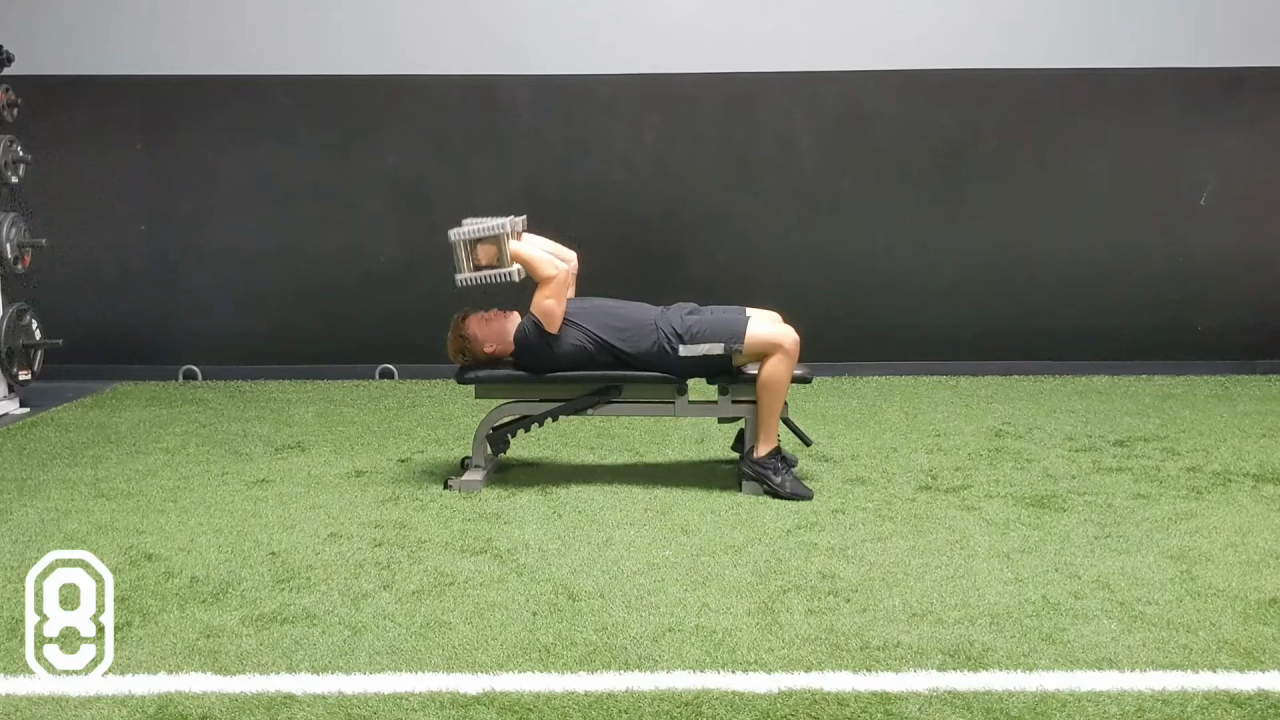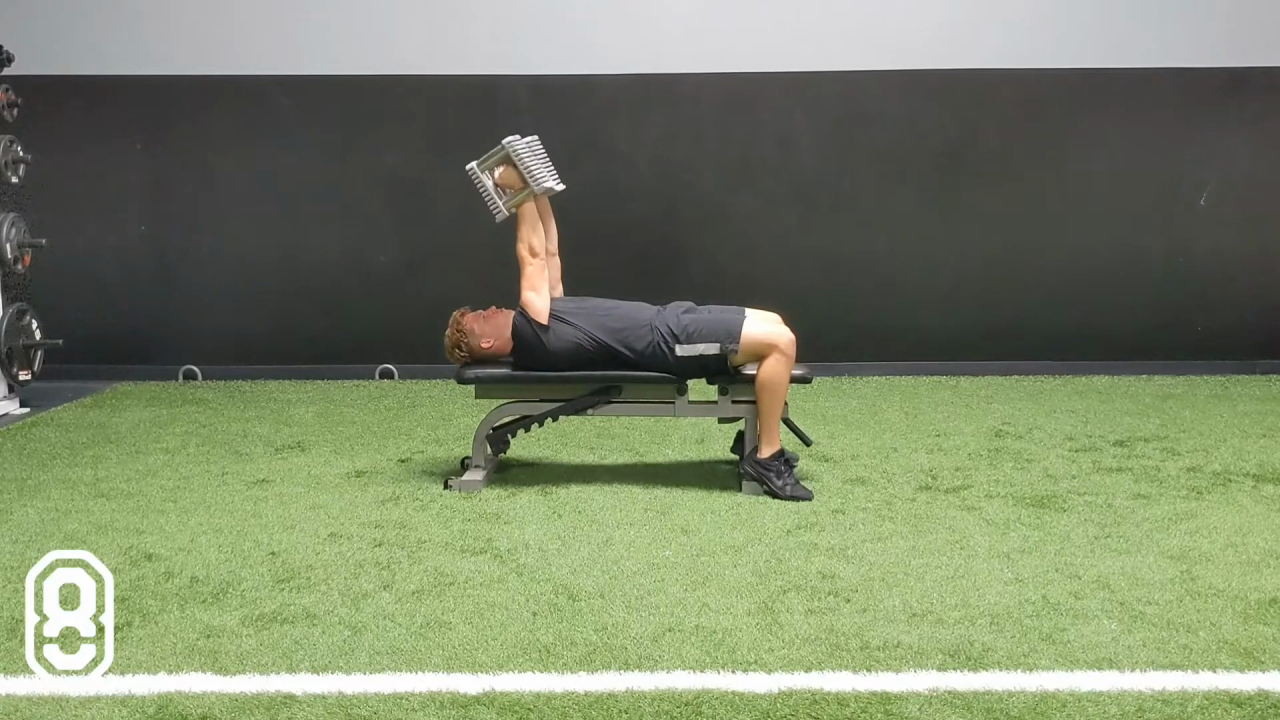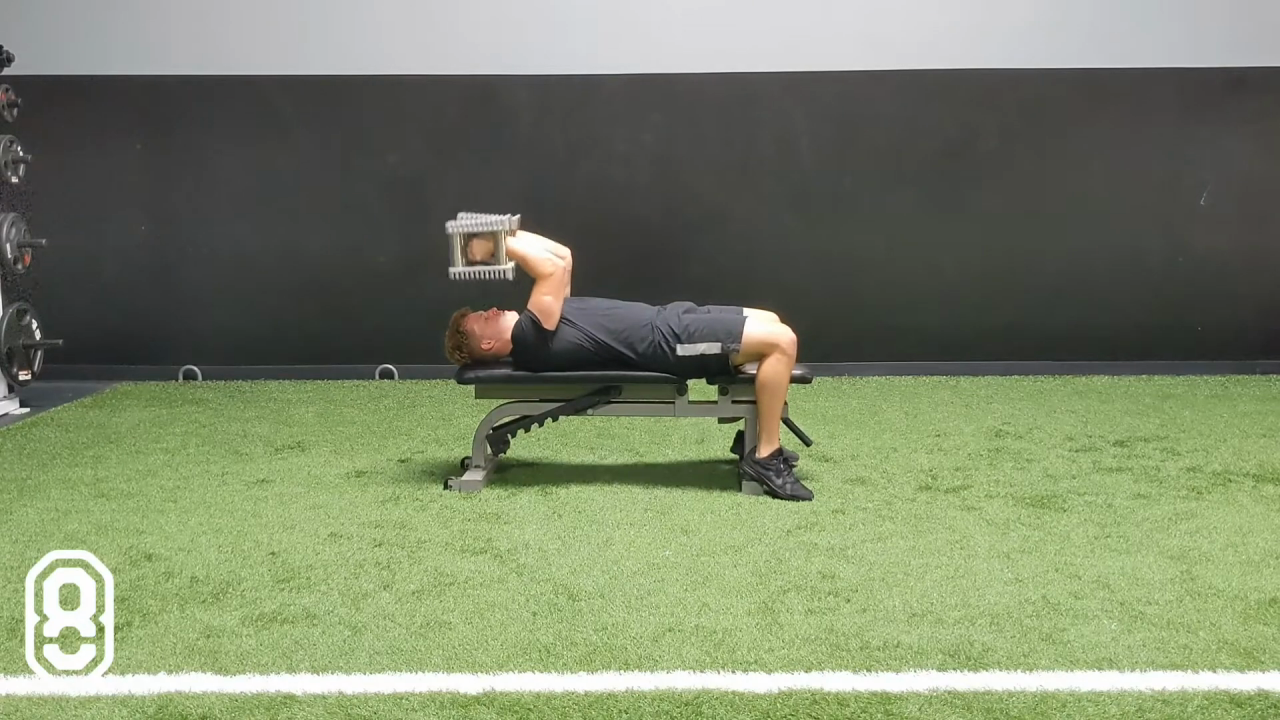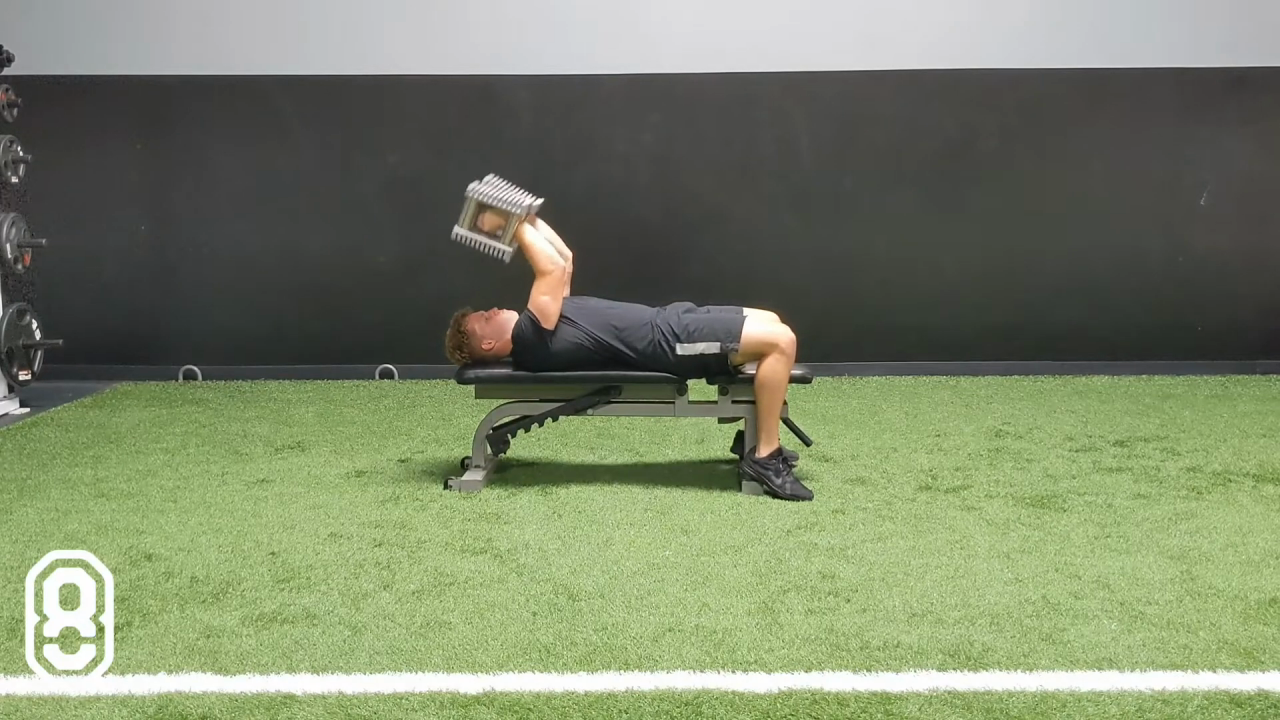
dt=0.7s
person 1, frame 1
left shoulder: (534, 331)
right shoulder: (532, 344)
left elbow: (569, 261)
right elbow: (556, 271)
left wrist: (514, 238)
right wrist: (505, 247)
right hip: (669, 343)
left knee: (773, 324)
right knee: (784, 342)
left ankle: (762, 443)
right ankle: (763, 457)
person 1, frame 2
left shoulder: (538, 323)
right shoulder: (529, 339)
left elbow: (550, 256)
right elbow: (532, 257)
left wrist: (536, 191)
right wrist: (520, 188)
left hip: (666, 322)
right hip: (666, 342)
left knee: (772, 325)
right knee: (780, 342)
left ankle: (763, 435)
right ankle: (766, 457)
person 1, frame 3
left shoulder: (534, 329)
right shoulder: (530, 342)
left elbow: (562, 257)
right elbow: (552, 269)
left wrist: (506, 236)
right wrist: (500, 244)
left hip: (664, 320)
right hip: (665, 341)
left knee: (770, 324)
right knee: (781, 341)
left ankle: (761, 438)
right ankle: (765, 457)
person 1, frame 4
left shoulder: (534, 327)
right shoulder: (530, 340)
left elbow: (564, 261)
right elbow: (552, 268)
left wrist: (524, 216)
right wrist: (513, 223)
left hip: (664, 322)
right hip: (665, 342)
left knee: (769, 323)
right knee: (780, 341)
left ankle: (761, 437)
right ankle: (764, 458)
